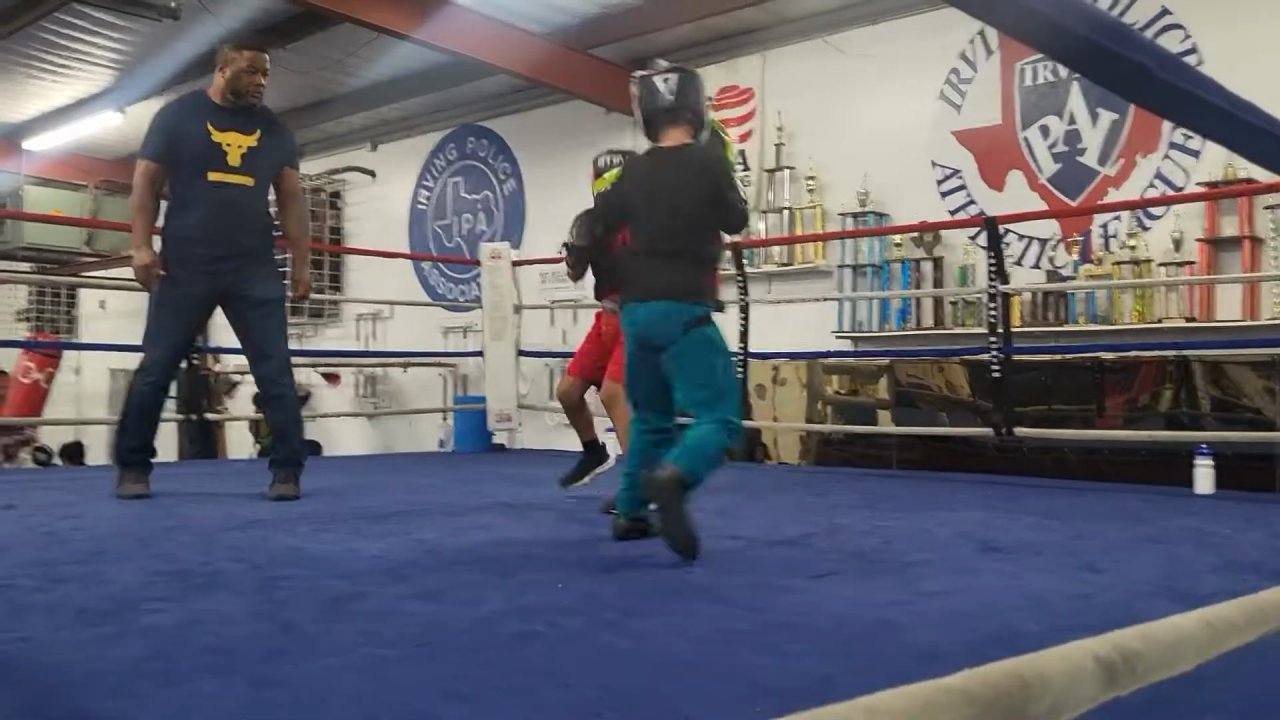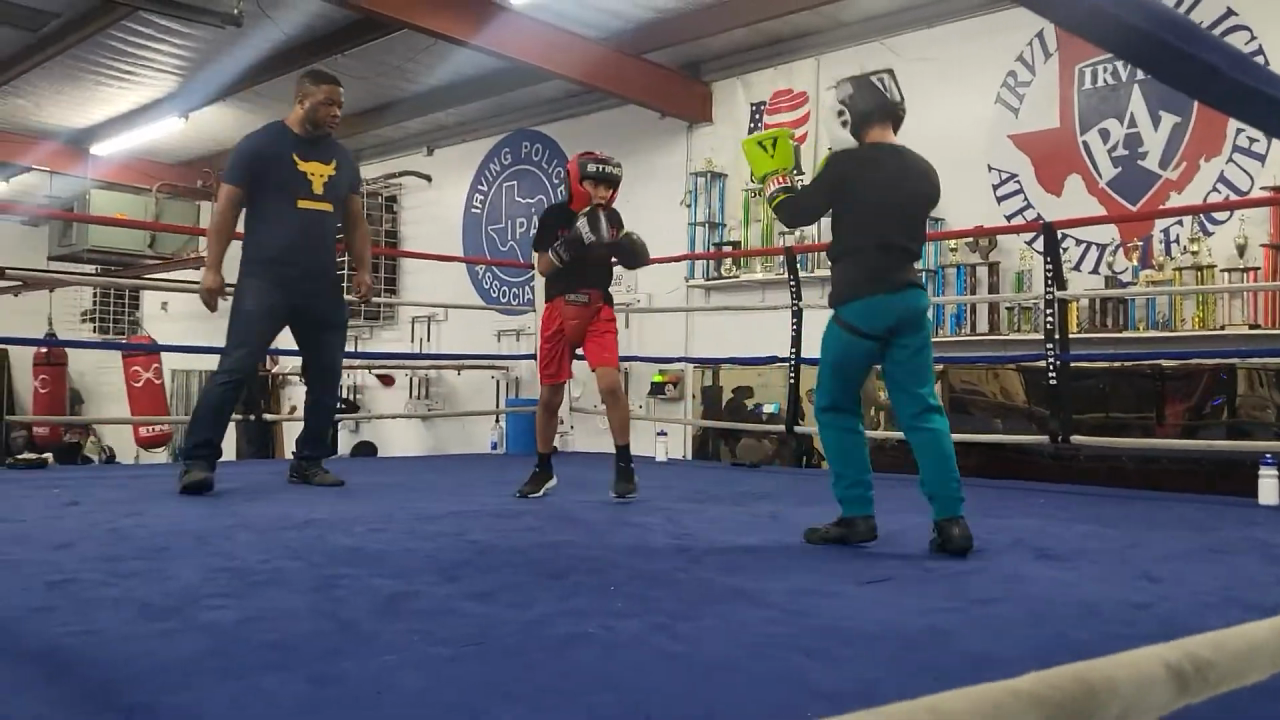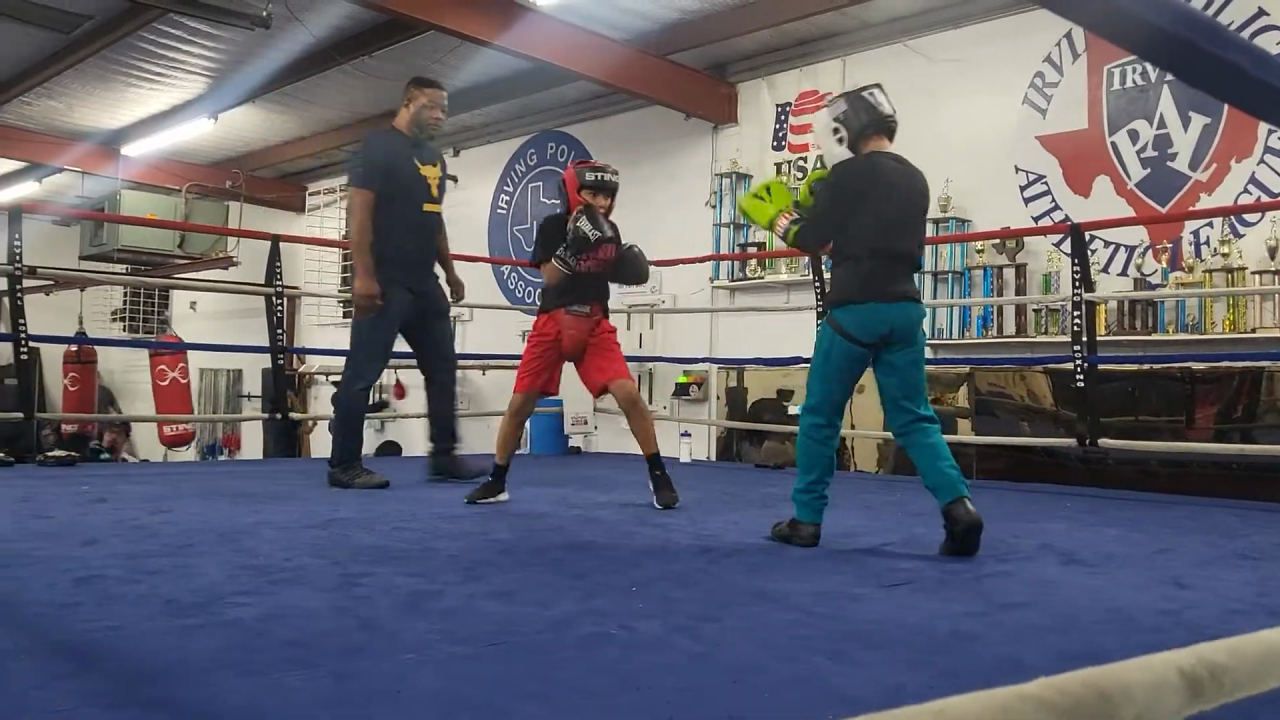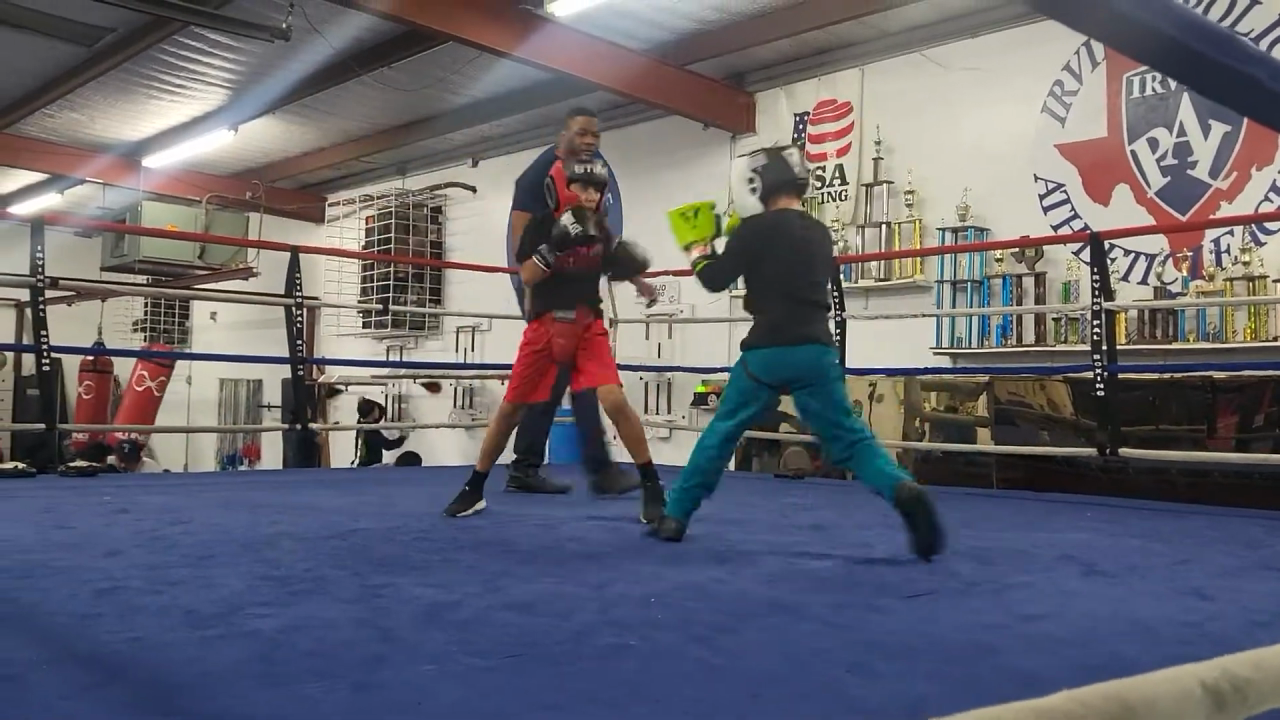
dt=0.7s
person 1, frame 1
left shoulder: (635, 173)
right shoulder: (711, 165)
left elbow: (601, 218)
right elbow: (735, 221)
left wrist: (614, 198)
left hip: (638, 312)
right hip: (686, 313)
left knee: (651, 419)
right knee: (718, 419)
left ankle: (633, 513)
right ankle: (671, 477)
person 1, frame 2
left shoulder: (846, 164)
right shoulder: (924, 172)
left elbow: (797, 212)
left wrist: (772, 173)
left hip: (859, 305)
right hip: (908, 298)
left knee: (835, 409)
right knee: (922, 412)
left ankle: (857, 516)
right ankle: (950, 521)
person 1, frame 3
left shoulder: (851, 172)
right shoulder: (914, 178)
left elbow: (815, 238)
left wrist: (775, 214)
right wrist: (826, 194)
left hip: (854, 309)
right hip: (903, 309)
left knee: (821, 415)
right knee: (913, 418)
left ankle: (805, 519)
right ankle: (956, 505)
person 1, frame 4
left shoulder: (760, 228)
right shoulder: (820, 234)
left elbow: (715, 278)
left wrist: (695, 241)
left hip: (768, 351)
right hip: (816, 351)
left knee: (722, 435)
right knee: (853, 442)
left ankle: (675, 516)
right ankle: (904, 491)
person 2, frame 1
left shoulder: (274, 129)
right shoulder: (177, 116)
left elbow: (292, 200)
right elbow: (146, 181)
left wrist: (300, 263)
right wrist: (142, 245)
left hip: (255, 268)
right hip: (185, 266)
left knee: (275, 369)
right knee: (158, 366)
left ankle: (287, 470)
right ankle: (133, 466)
person 2, frame 2
left shoulder: (342, 159)
right shoulder: (260, 145)
left elbow: (354, 221)
right elbow: (226, 207)
left wrist: (363, 270)
right wrist: (212, 268)
left hip: (323, 286)
right hip: (265, 280)
left knee: (326, 376)
right knee: (236, 369)
left ankle: (308, 462)
right ankle: (198, 461)
person 2, frame 3
left shoulder: (434, 158)
right shoulder: (378, 149)
right elbow: (360, 213)
left wrist: (449, 270)
right wrist: (363, 275)
left hip: (424, 283)
right hip: (384, 284)
left knee: (442, 369)
right knee: (363, 372)
left ankle: (445, 456)
right ankle: (344, 464)
person 2, frame 4
right shoulder: (540, 175)
right elbow: (520, 234)
left wrist: (635, 278)
right wrist: (534, 287)
left knee: (551, 381)
left ankle: (524, 469)
right ankle: (601, 469)
person 3, frame 1
right shoulder: (594, 223)
right elbow: (575, 274)
right wrist: (575, 251)
right hip: (608, 320)
left knee: (610, 393)
right knee: (567, 391)
right ankle: (594, 453)
person 3, frame 2
left shoulder: (612, 218)
right shoulder: (554, 215)
left elbow: (621, 255)
right elbow: (543, 268)
left wrist: (630, 251)
right wrist: (572, 241)
left hip: (598, 311)
right hip: (559, 311)
left knee: (610, 385)
right knee: (550, 395)
left ankle: (624, 465)
right ankle: (543, 470)
person 3, frame 3
left shoulder: (609, 231)
right shoulder: (553, 226)
left elbow: (614, 274)
right elbow: (551, 277)
left wrist: (631, 268)
right wrist: (576, 244)
left hip: (595, 325)
right hip: (553, 323)
left knee: (629, 395)
right knee: (520, 404)
left ankle: (659, 476)
right ankle: (496, 480)
person 3, frame 4
left shoulder: (600, 231)
right shoulder: (542, 225)
left elbow: (617, 267)
right elbow: (528, 276)
left wrist: (628, 264)
right wrist: (558, 243)
left hip: (588, 329)
right hip: (544, 329)
left knee: (615, 401)
right knee: (509, 411)
left ankle: (651, 485)
right ankle: (474, 489)
